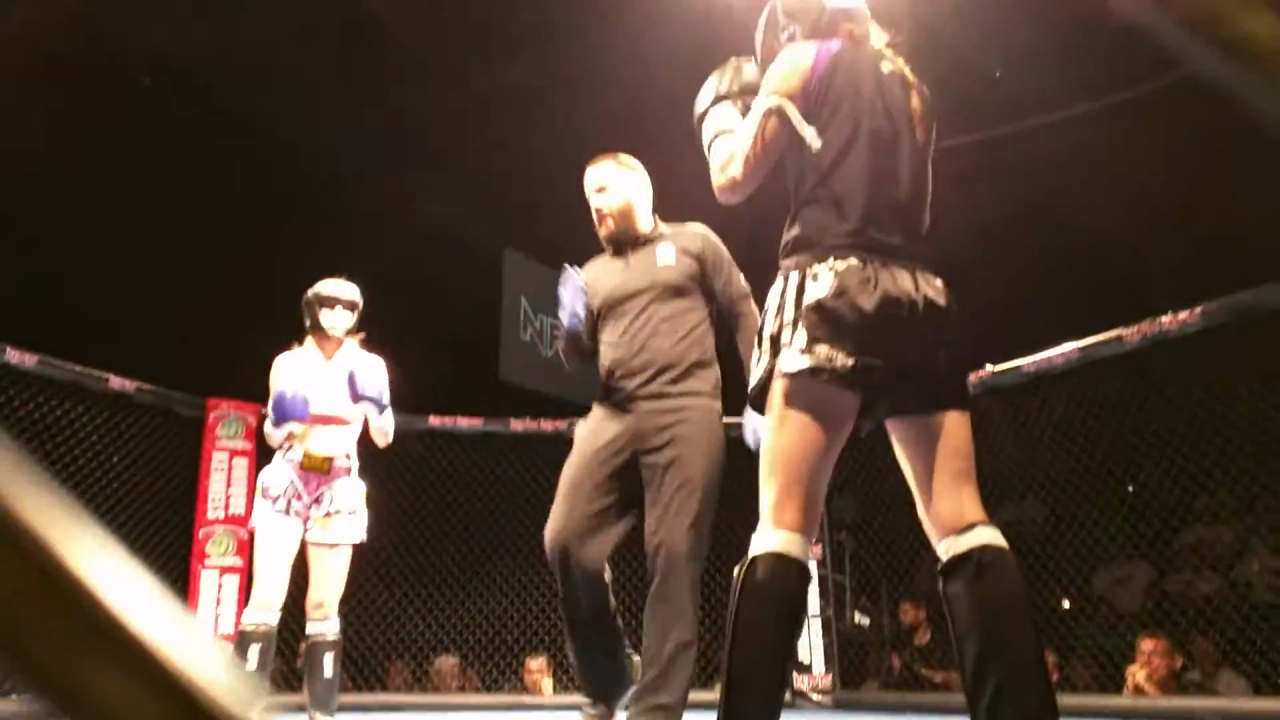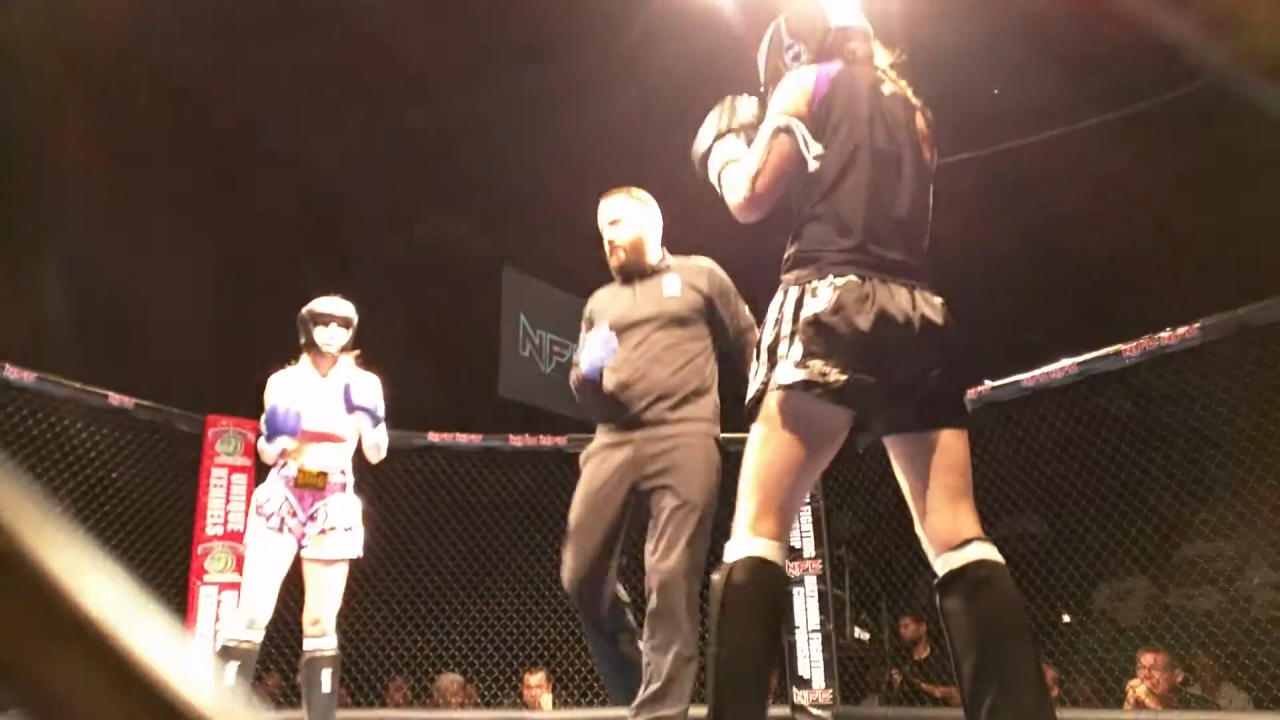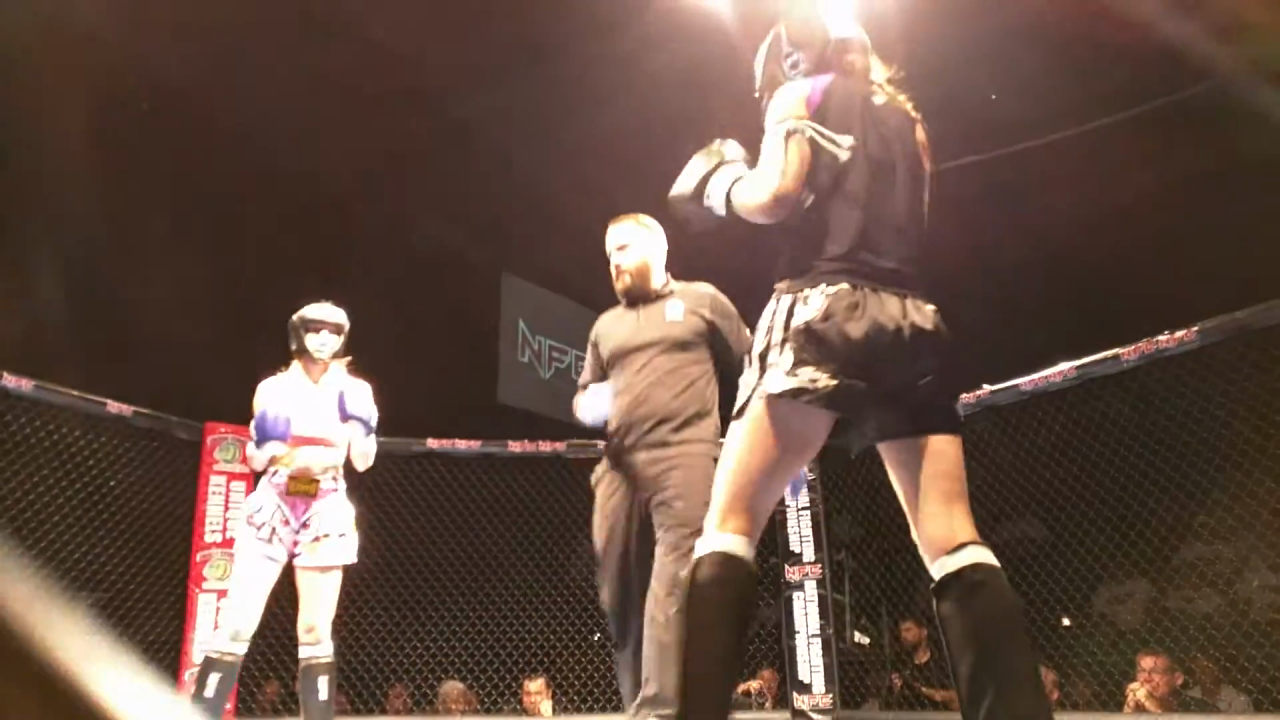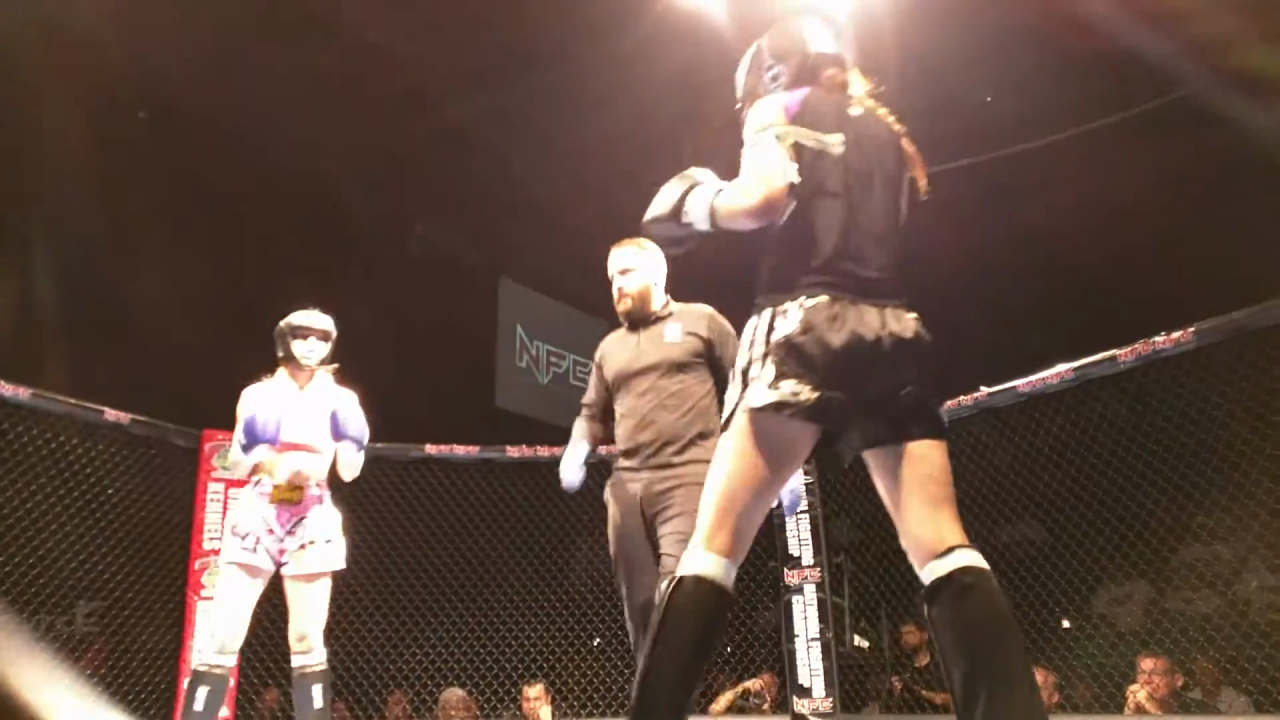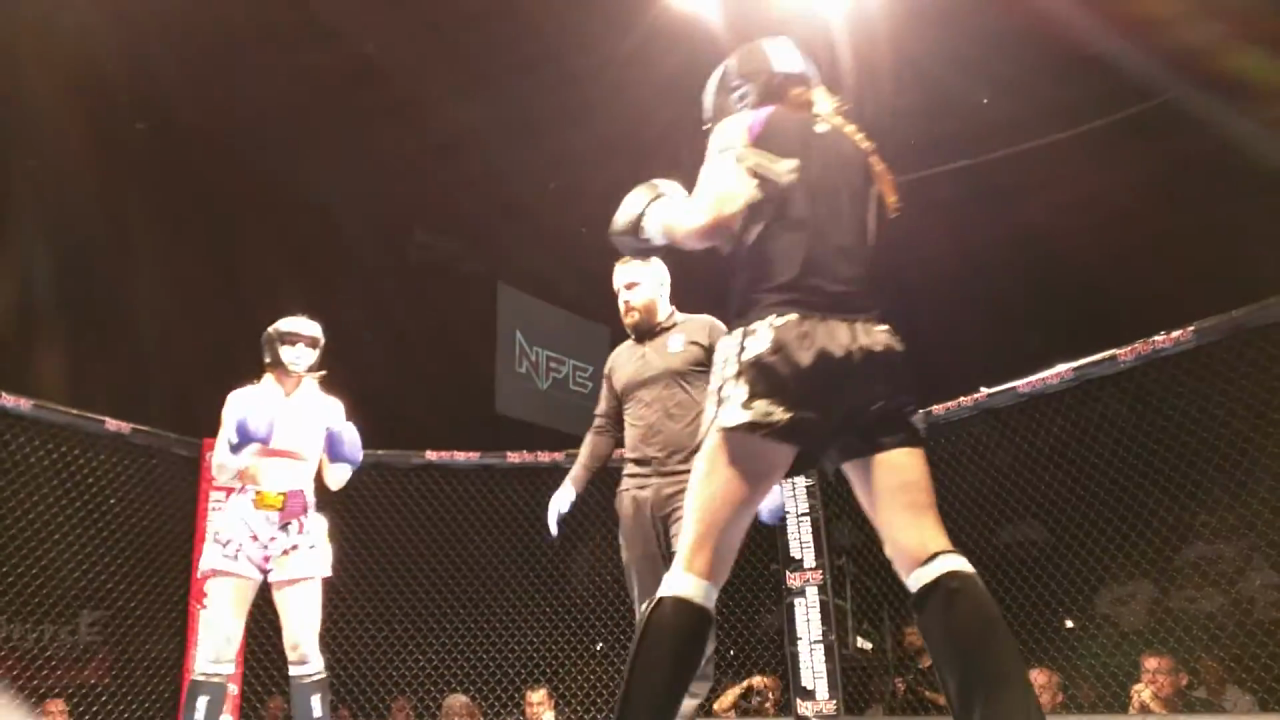
dt=0.1s
person 1, frame 1
left shoulder: (804, 58)
right shoulder: (907, 88)
left elbow: (732, 182)
left wrist: (720, 112)
left hip: (831, 291)
right hip: (919, 300)
left knee: (785, 525)
right knee: (960, 526)
person 1, frame 2
left shoulder: (806, 83)
right shoulder: (906, 104)
left elbow: (749, 197)
left wrist: (722, 154)
left hip: (830, 312)
right hip: (917, 320)
left knee: (759, 531)
right knee: (958, 542)
person 1, frame 3
left shoulder: (801, 93)
right shoulder: (904, 118)
left elbow: (773, 198)
left wrist: (719, 182)
left hip: (821, 318)
right hip: (909, 326)
left knee: (728, 525)
right knee: (953, 544)
person 1, frame 4
left shoulder: (778, 107)
right shoulder: (883, 130)
left elbow: (761, 199)
left wrist: (697, 204)
left hip: (804, 331)
right hip: (890, 338)
left knee: (714, 545)
right knee: (944, 551)
person 1, frame 5
left shoulder: (744, 126)
right shoulder: (851, 147)
left elbow: (713, 218)
left wrist: (659, 220)
left hip: (777, 346)
right hip: (864, 349)
left knee: (696, 564)
right knee: (928, 556)
person 2, frame 1
left shoulder: (695, 243)
right shoulder: (594, 274)
left elbow: (744, 314)
right elbow: (576, 356)
right wrist: (571, 324)
left hip: (686, 414)
right hip: (612, 416)
left knee: (674, 558)
right knee: (565, 540)
person 2, frame 2
left shoulder: (700, 275)
right shoulder: (600, 304)
left elbow: (749, 347)
right elbow: (582, 376)
right wrist: (587, 369)
left hip: (684, 436)
right hip: (614, 442)
left knee: (672, 577)
right knee: (582, 576)
person 2, frame 3
left shoulder: (703, 301)
right shoulder: (605, 327)
right elbow: (584, 396)
right wrist: (588, 404)
left hip: (684, 457)
right hip: (620, 466)
left knee: (672, 583)
right knee: (619, 601)
person 2, frame 4
left shoulder: (700, 321)
right shoulder: (609, 348)
right elbow: (591, 415)
right wrist: (577, 447)
left hip: (690, 475)
right hip: (628, 482)
right knee: (641, 605)
person 2, frame 5
left shoulder: (704, 330)
right shoulder: (618, 360)
right elbow: (603, 431)
right wrist: (570, 486)
right hip: (639, 490)
right knee: (652, 606)
person 3, frame 1
left shoulder: (368, 365)
right shoulder: (288, 364)
left elbow: (384, 437)
right elbow: (273, 437)
left wrist: (378, 406)
right wrist: (279, 421)
left hip: (339, 486)
right hip: (287, 481)
left knee: (323, 606)
right knee: (267, 596)
person 3, frame 2
left shoulder: (363, 383)
right shoulder: (283, 382)
left elbow: (377, 453)
right elbow: (267, 455)
left wrist: (371, 421)
right wrist: (273, 439)
left hip: (334, 503)
right hip: (282, 497)
left knee: (320, 624)
right knee: (252, 612)
person 3, frame 3
left shoulder: (354, 389)
right shoulder: (273, 387)
left elbow: (363, 461)
right elbow: (255, 461)
left wrist: (363, 430)
right wrist: (261, 443)
left hip: (326, 509)
right hip: (273, 504)
left knee: (315, 630)
right knee: (237, 623)
person 3, frame 4
left shoulder: (340, 399)
right shoulder: (257, 394)
left elbow: (348, 470)
right elbow: (236, 466)
left wrist: (352, 446)
right wrist: (248, 446)
left hip: (311, 519)
right hip: (257, 512)
left knee: (307, 638)
right knee: (223, 636)
person 3, frame 5
left shoulder: (326, 406)
right shoulder: (244, 399)
left elbow: (334, 481)
right elbow: (220, 472)
left wrist: (342, 462)
right wrist: (237, 448)
left hip: (297, 525)
right hip: (243, 519)
left knee: (302, 647)
right knee: (218, 646)
